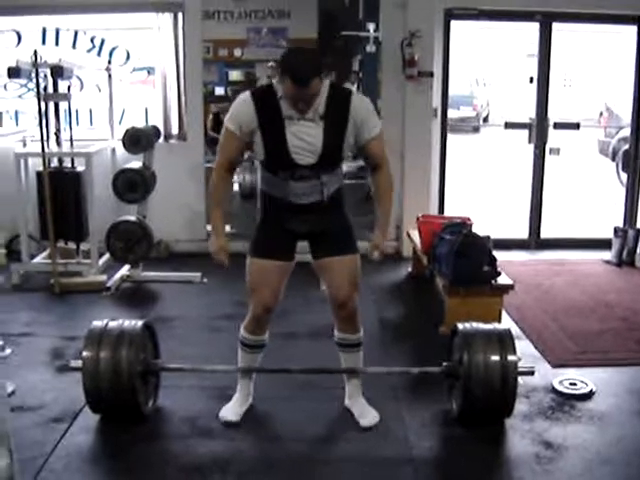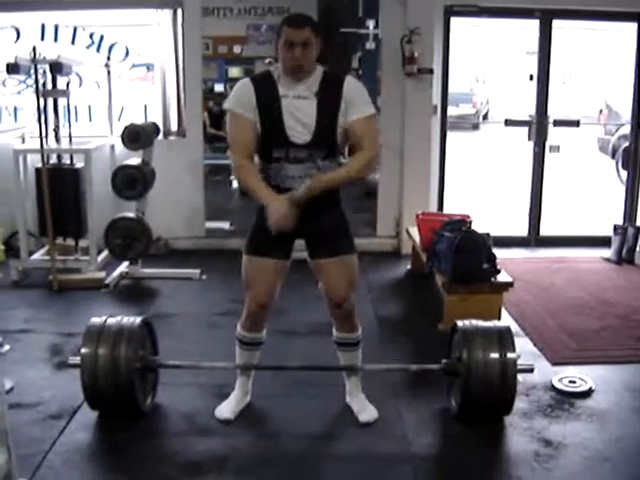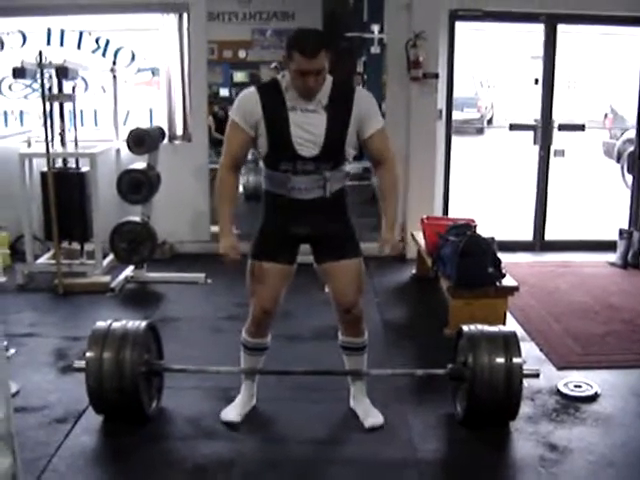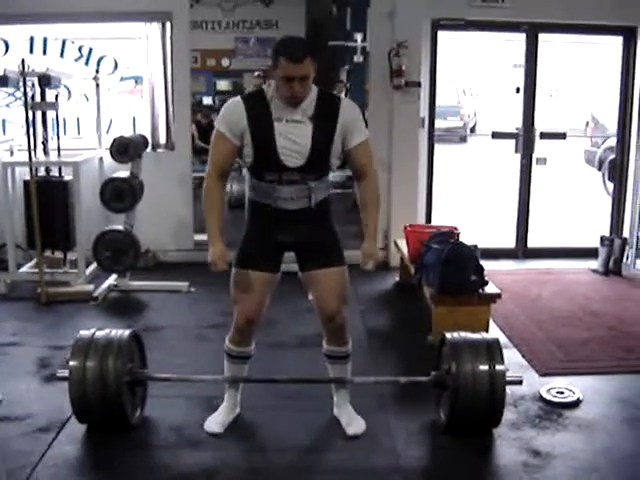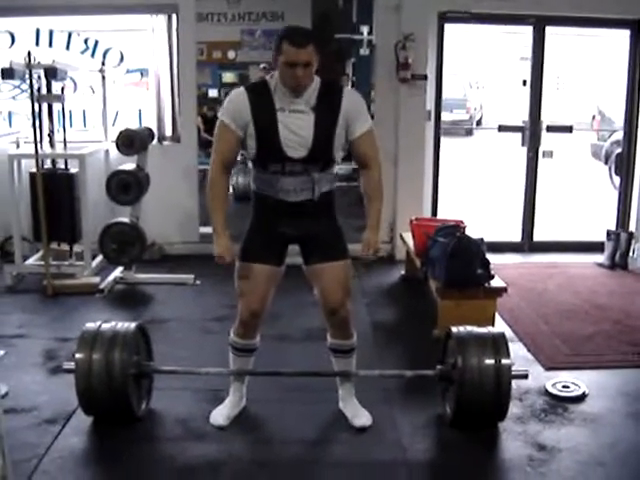
dt=1s
person 1, frame 1
left shoulder: (354, 106)
right shoulder: (251, 106)
left elbow: (380, 166)
right elbow: (224, 169)
left wrist: (382, 227)
right wrist: (218, 231)
left hip: (329, 213)
right hip: (277, 214)
left knee: (346, 305)
right knee: (260, 308)
left ankle: (354, 393)
right ankle: (243, 390)
person 1, frame 2
left shoulder: (347, 89)
right shoulder: (250, 90)
left elbow: (369, 153)
right elbow: (240, 159)
left wrist: (315, 185)
right wrist: (273, 201)
left hip: (326, 209)
right hip: (273, 209)
left knee: (343, 303)
right knee: (256, 304)
left ankle: (354, 389)
right ankle: (242, 387)
person 1, frame 3
left shoulder: (356, 100)
right shoulder: (255, 100)
left elbow: (384, 162)
right elbow: (229, 167)
left wrist: (389, 225)
right wrist: (226, 230)
left hip: (331, 215)
right hip: (279, 216)
left knee: (351, 308)
right knee: (261, 311)
left ankle: (359, 394)
right ankle: (247, 392)
person 1, frame 4
left shoulder: (342, 111)
right shoulder: (241, 110)
left elbow: (366, 175)
right elbow: (216, 176)
left wrist: (370, 236)
right wrist: (215, 239)
left hip: (316, 223)
right hip: (263, 223)
left knee: (334, 316)
right knee: (244, 319)
left ankle: (342, 402)
right ankle: (231, 401)
person 1, frame 5
left shoulder: (345, 101)
right shoulder: (244, 101)
left elbow: (370, 165)
right elbow: (220, 168)
left wrist: (373, 227)
right wrist: (220, 232)
left hip: (320, 216)
right hip: (268, 217)
left knee: (338, 309)
right knee: (249, 312)
left ankle: (347, 395)
right ankle: (236, 394)
